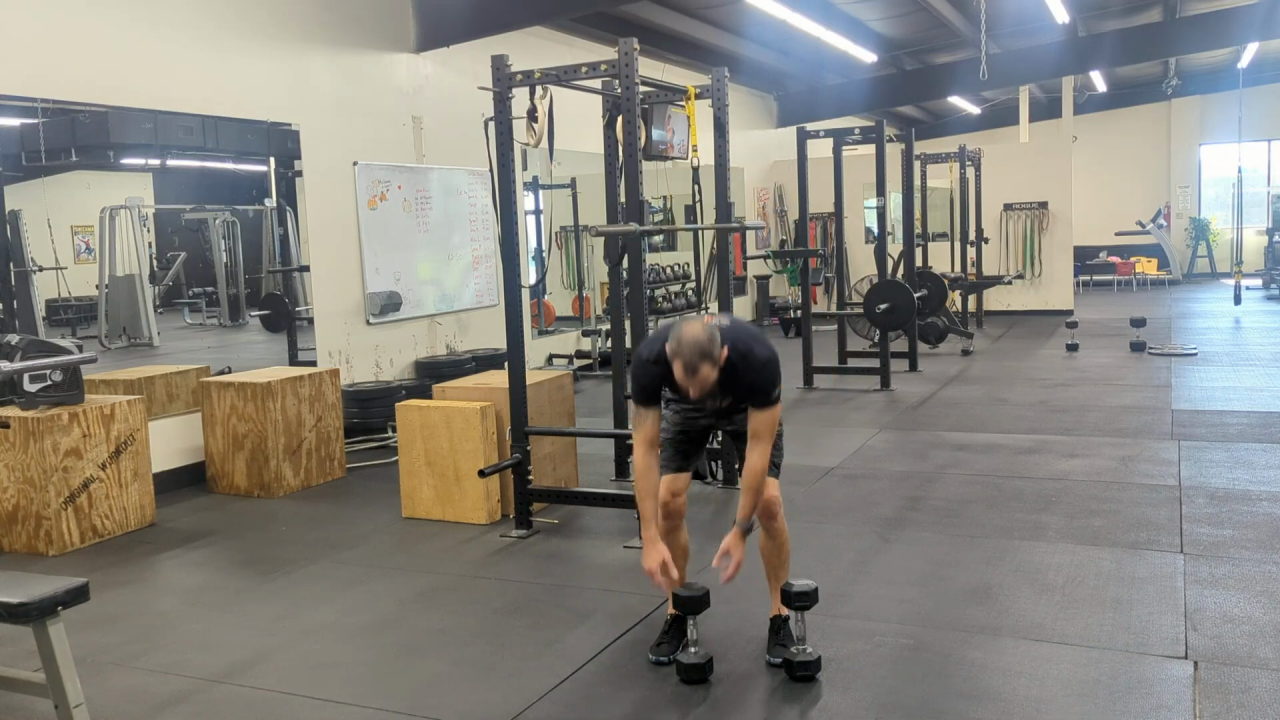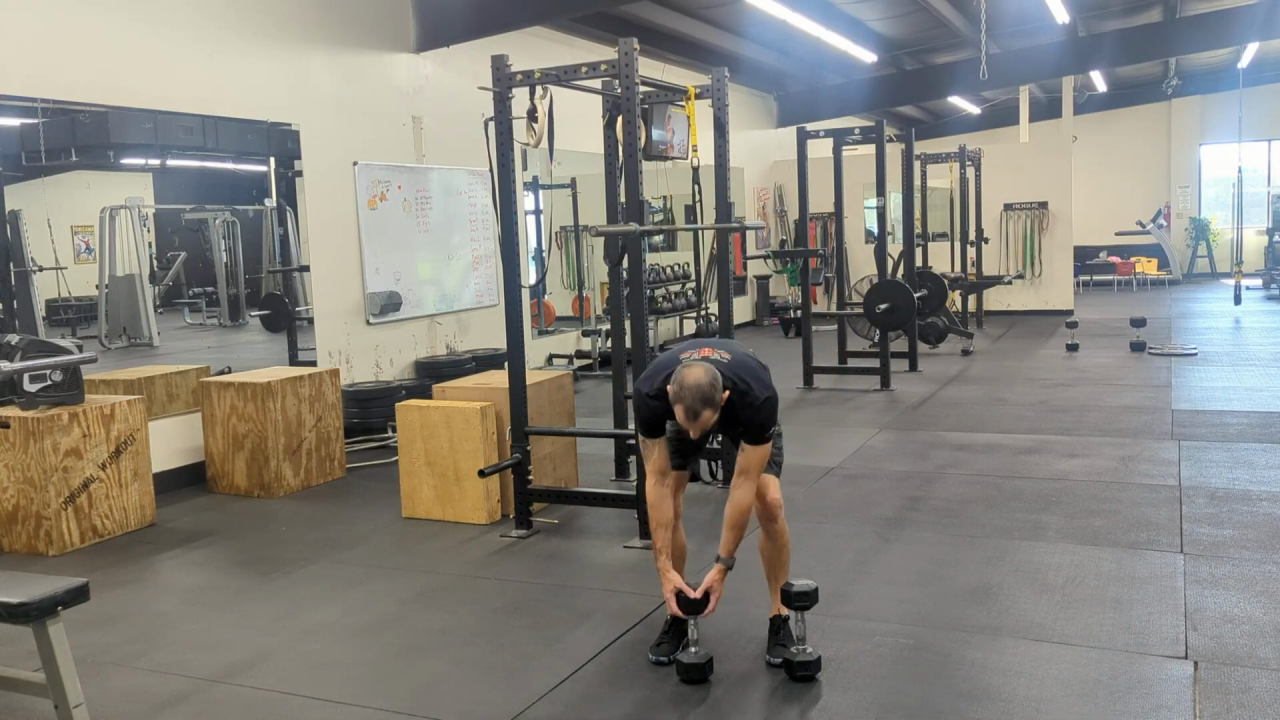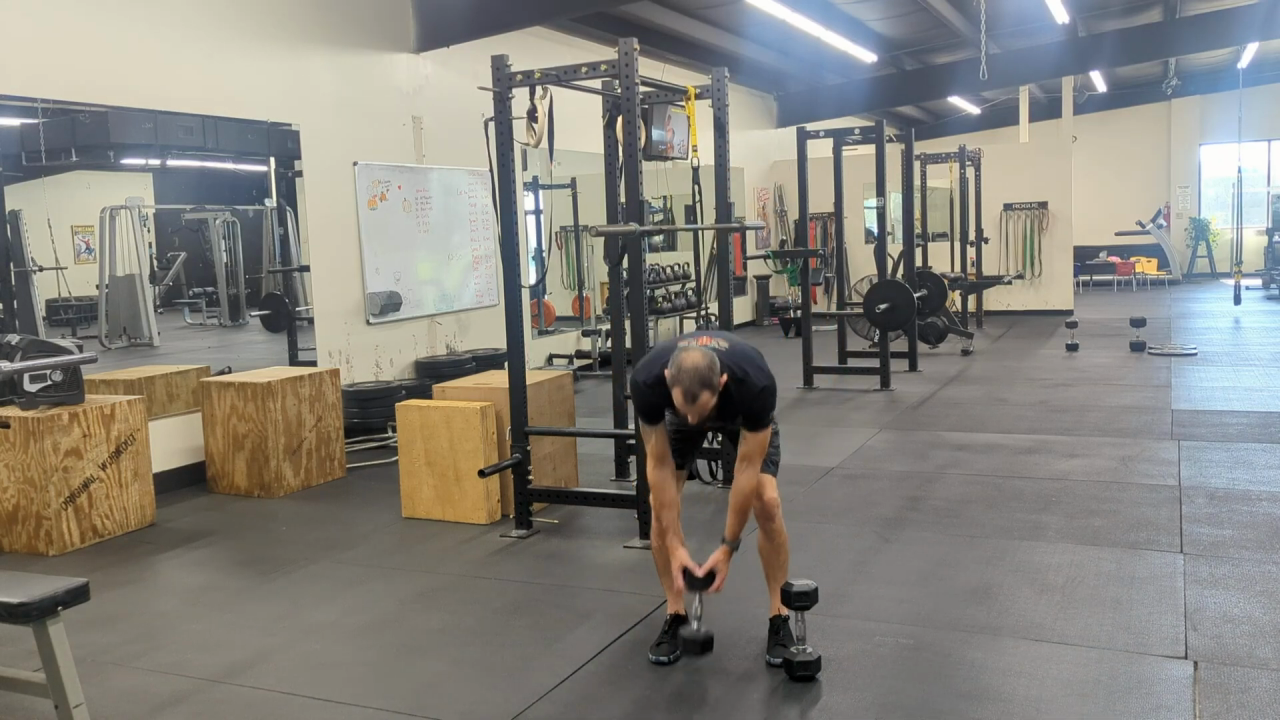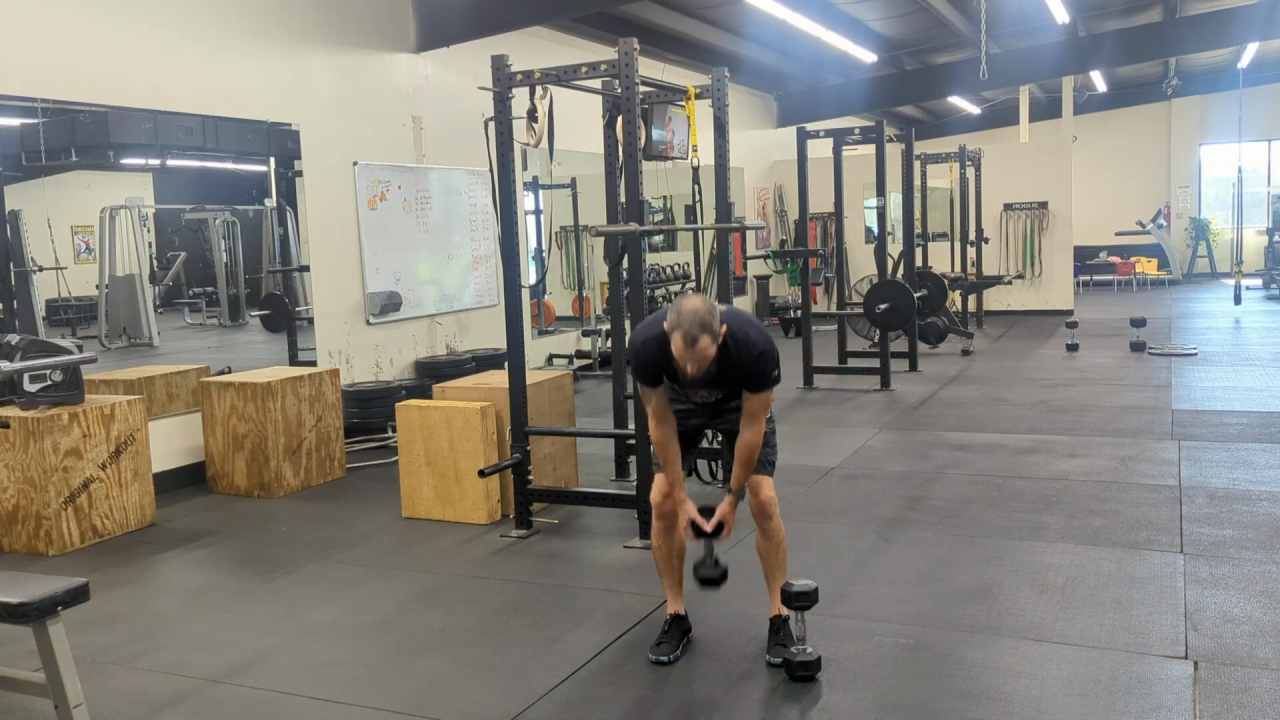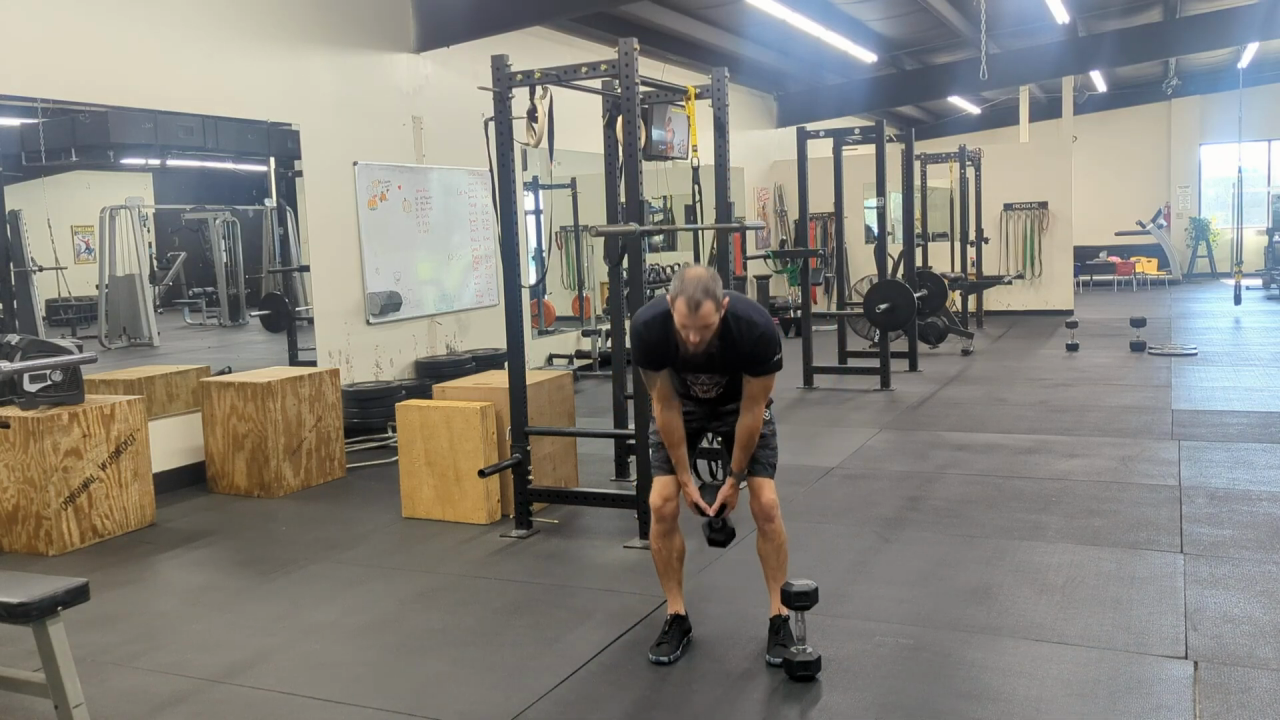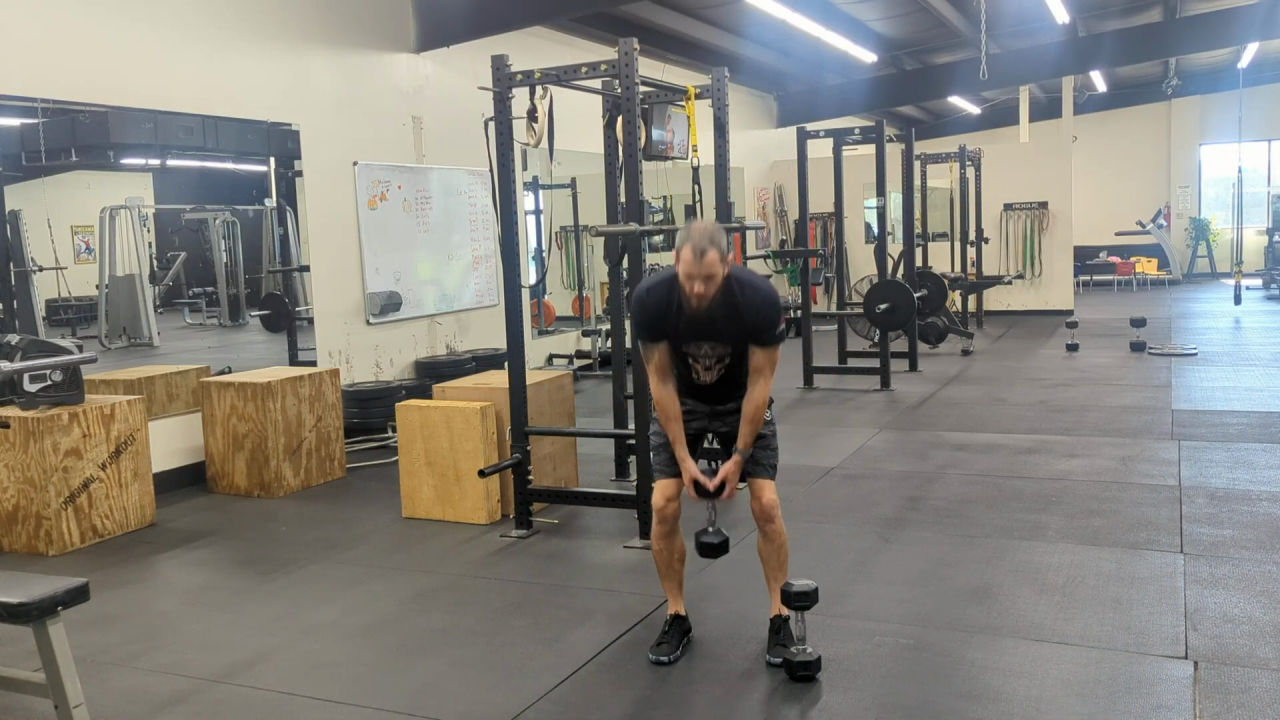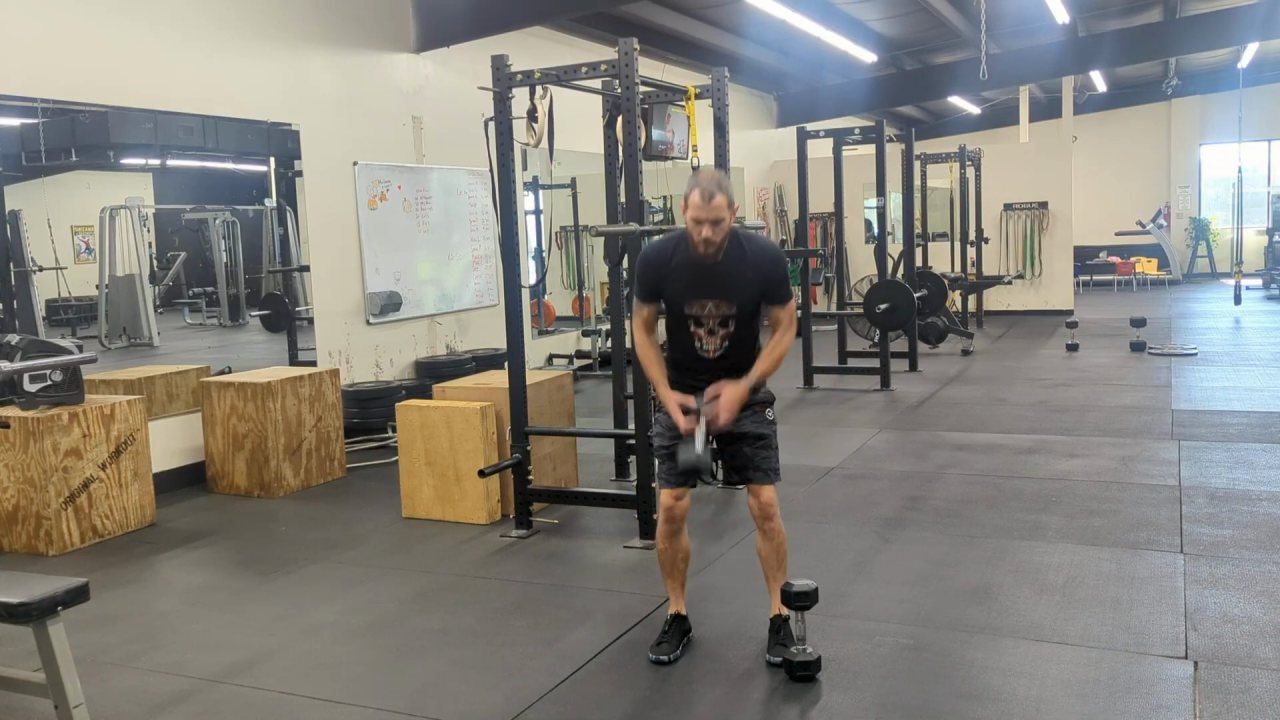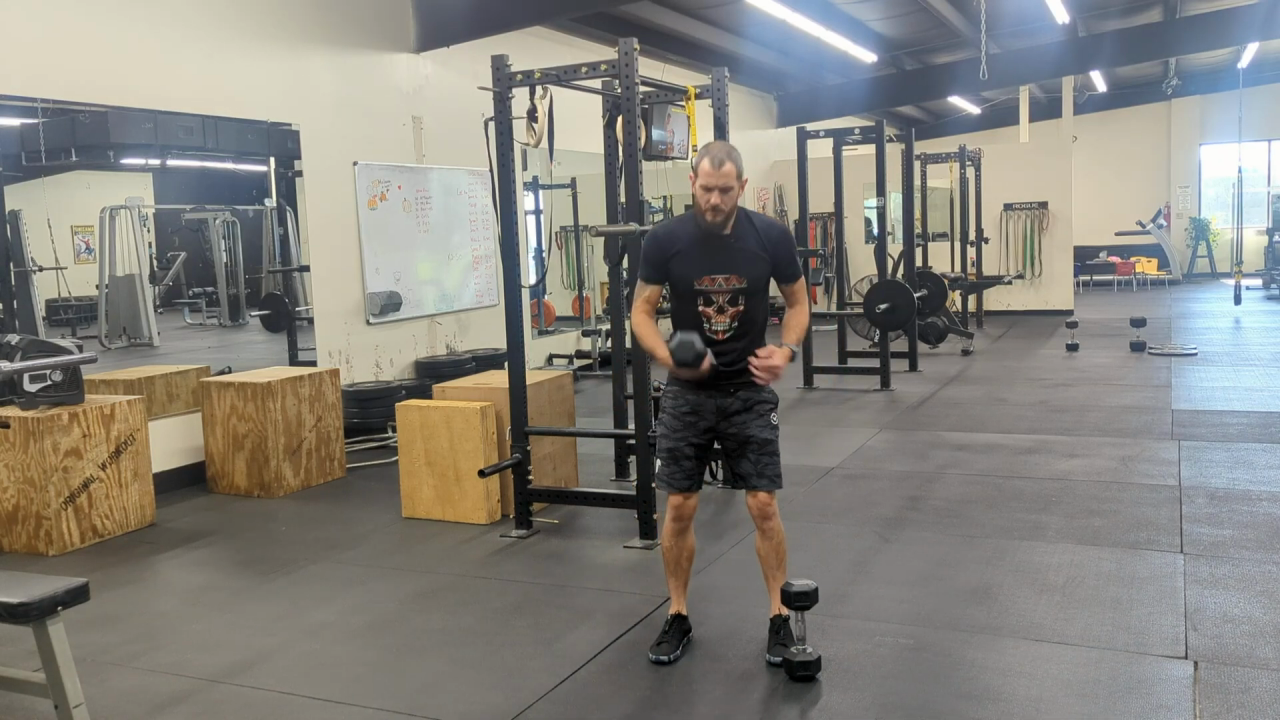
dt=0.2s
person 1, frame 1
left shoulder: (758, 358)
right shoulder: (649, 360)
left elbow: (759, 447)
right elbow: (645, 450)
left wrist: (740, 530)
right wrist: (651, 540)
left hip: (747, 406)
right hip: (682, 411)
left knee: (769, 501)
right knee: (669, 498)
left ankle: (779, 616)
right ankle: (677, 615)
person 1, frame 2
left shoulder: (757, 395)
right shoulder: (650, 392)
left elbow: (743, 485)
right elbow: (658, 482)
left wrist: (722, 567)
right wrist: (665, 570)
left hip: (745, 417)
right hip: (682, 409)
left knee: (769, 502)
right knee: (667, 503)
left ankle: (779, 617)
right ankle: (677, 617)
person 1, frame 3
left shoulder: (755, 380)
right shoulder: (647, 378)
left elbow: (748, 467)
right elbow: (658, 464)
left wrist: (726, 548)
right wrist: (674, 545)
left hip: (744, 412)
right hip: (676, 408)
left knee: (766, 502)
right knee: (661, 504)
left ankle: (779, 617)
right ankle: (675, 616)
person 1, frame 4
left shoulder: (755, 345)
right shoulder: (644, 343)
left elbow: (752, 424)
right elbow: (661, 421)
left wrist: (733, 498)
right wrist: (680, 498)
left hip: (740, 401)
right hip: (679, 403)
left knee: (763, 501)
right knee: (661, 502)
left ankle: (779, 617)
right ankle: (676, 617)
person 1, frame 5
left shoulder: (756, 327)
right shoulder: (647, 327)
left elbow: (752, 409)
right elbow: (665, 405)
left wrist: (735, 479)
right wrist: (685, 479)
left hip: (739, 403)
right hip: (682, 403)
left knee: (765, 505)
right knee: (662, 505)
left ankle: (779, 618)
right ankle: (676, 618)
person 1, frame 6
left shoulder: (759, 297)
right shoulder: (651, 297)
left elbow: (760, 380)
right elbow: (660, 377)
left wrist: (735, 460)
right wrist: (684, 455)
left hip: (740, 404)
right hip: (683, 403)
left knee: (765, 506)
right knee: (664, 506)
left ankle: (780, 618)
right ankle: (676, 618)
person 1, frame 7
left shoulder: (763, 257)
right shoulder: (657, 258)
left elbow: (784, 327)
right elbow: (642, 329)
left wrist: (744, 388)
right wrist: (668, 396)
left hip: (744, 394)
right hip: (683, 394)
left knee: (764, 505)
right knee: (672, 508)
left ankle: (780, 616)
right ankle: (677, 616)
person 1, frame 8
left shoulder: (771, 236)
right shoulder: (665, 239)
left elbow: (798, 300)
right elbow: (641, 311)
left wrist: (786, 351)
right wrist: (664, 355)
left hip: (749, 392)
right hip: (687, 392)
left knee: (763, 506)
right knee: (679, 508)
left ankle: (779, 615)
right ankle: (678, 616)
